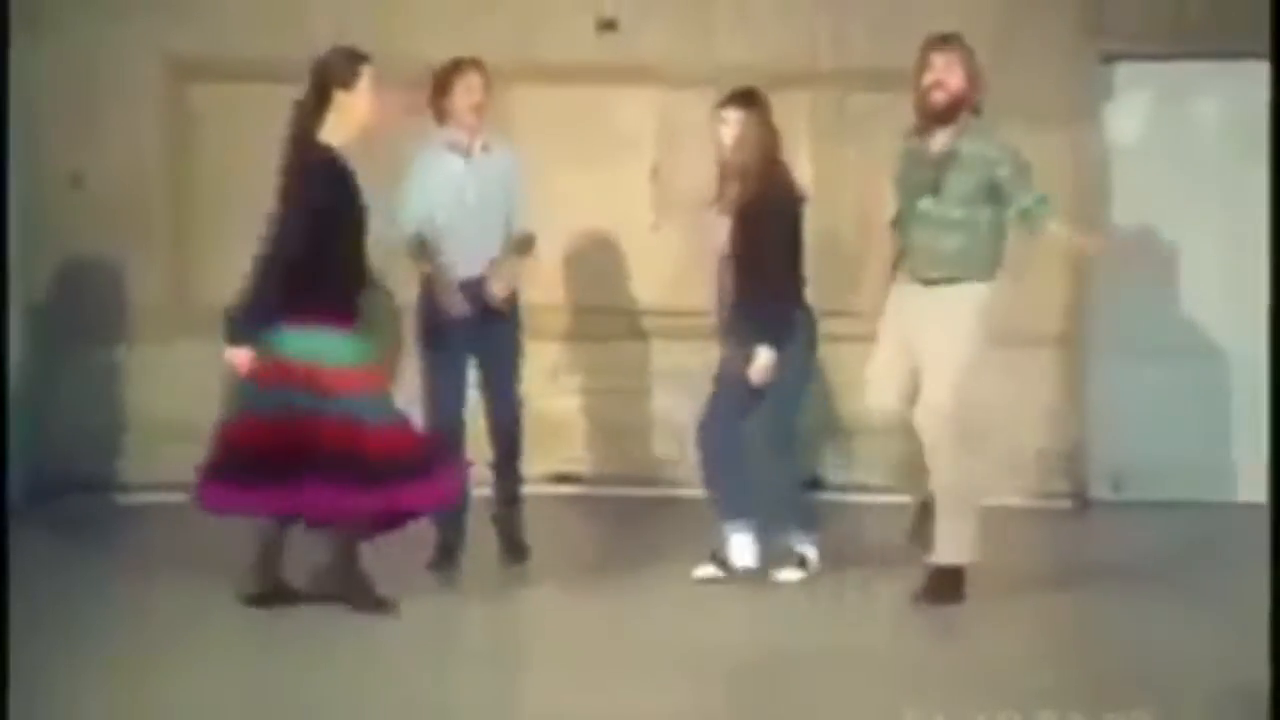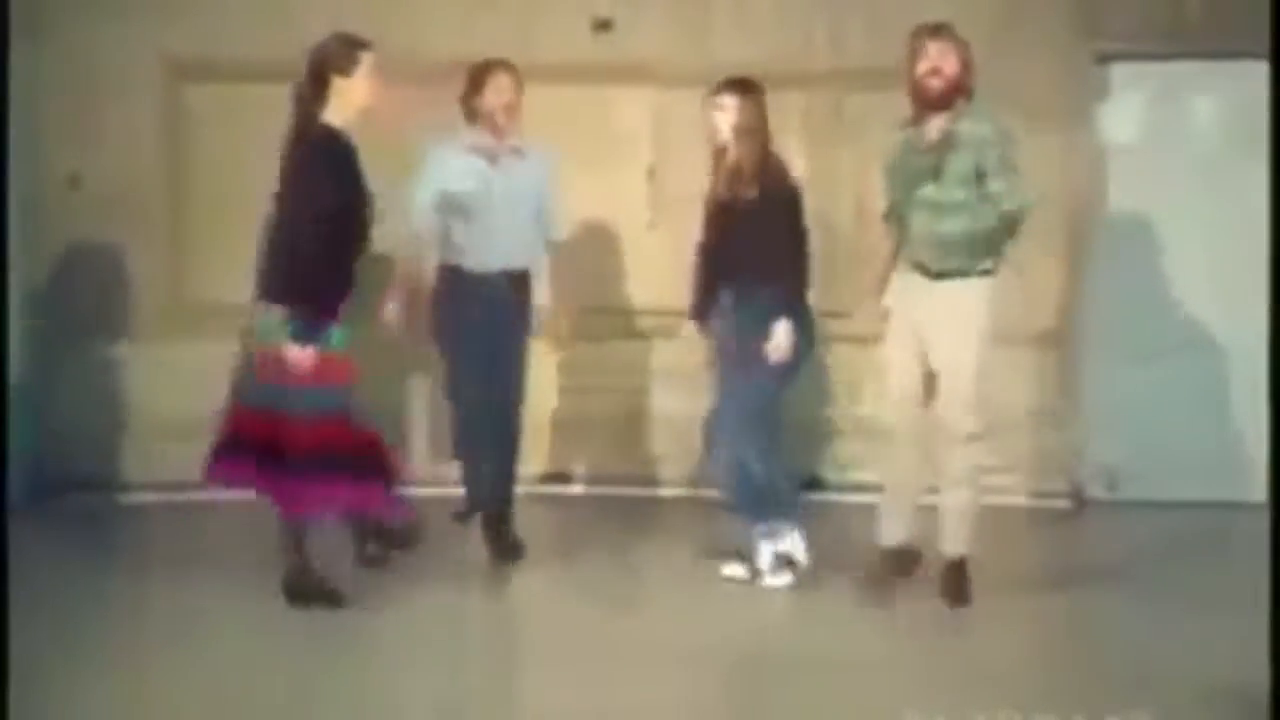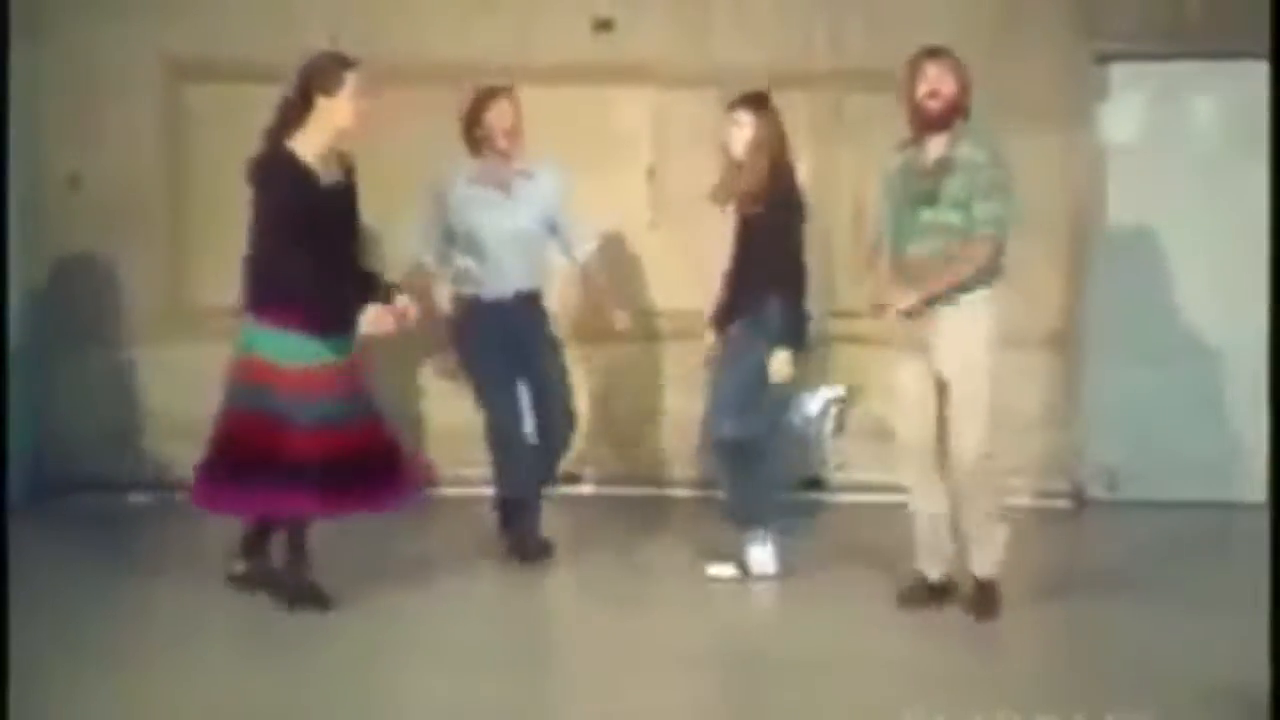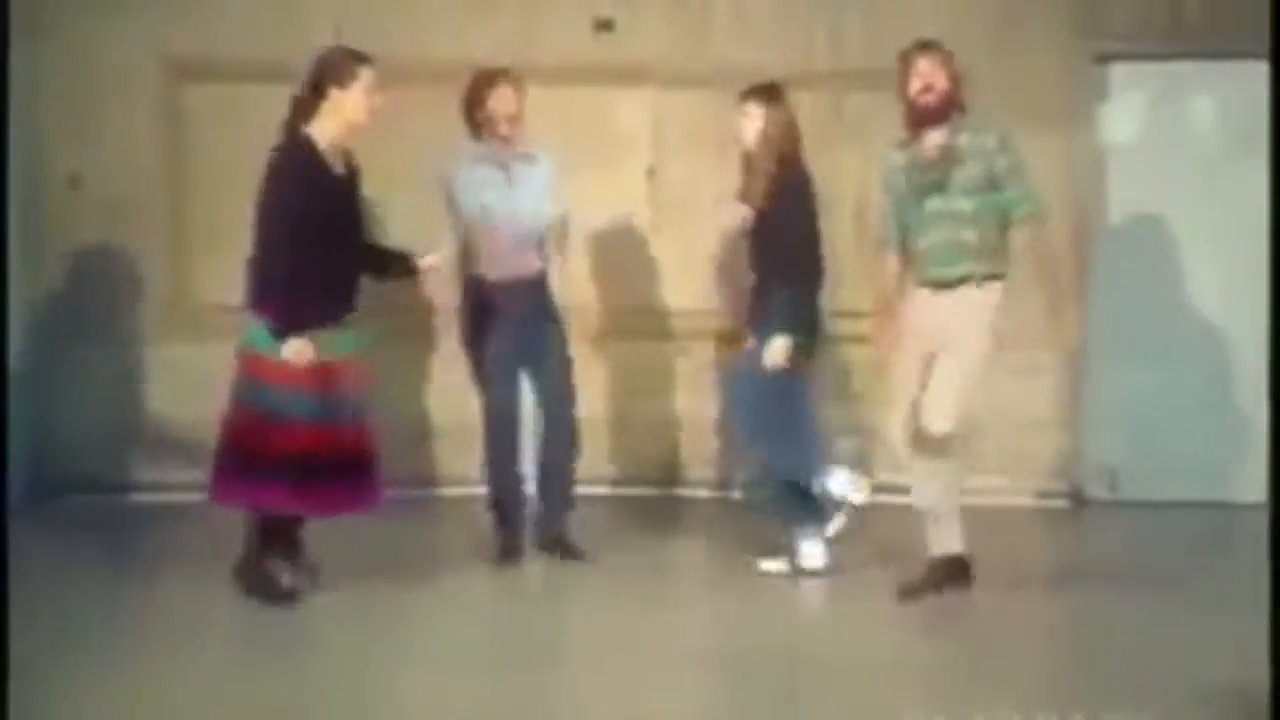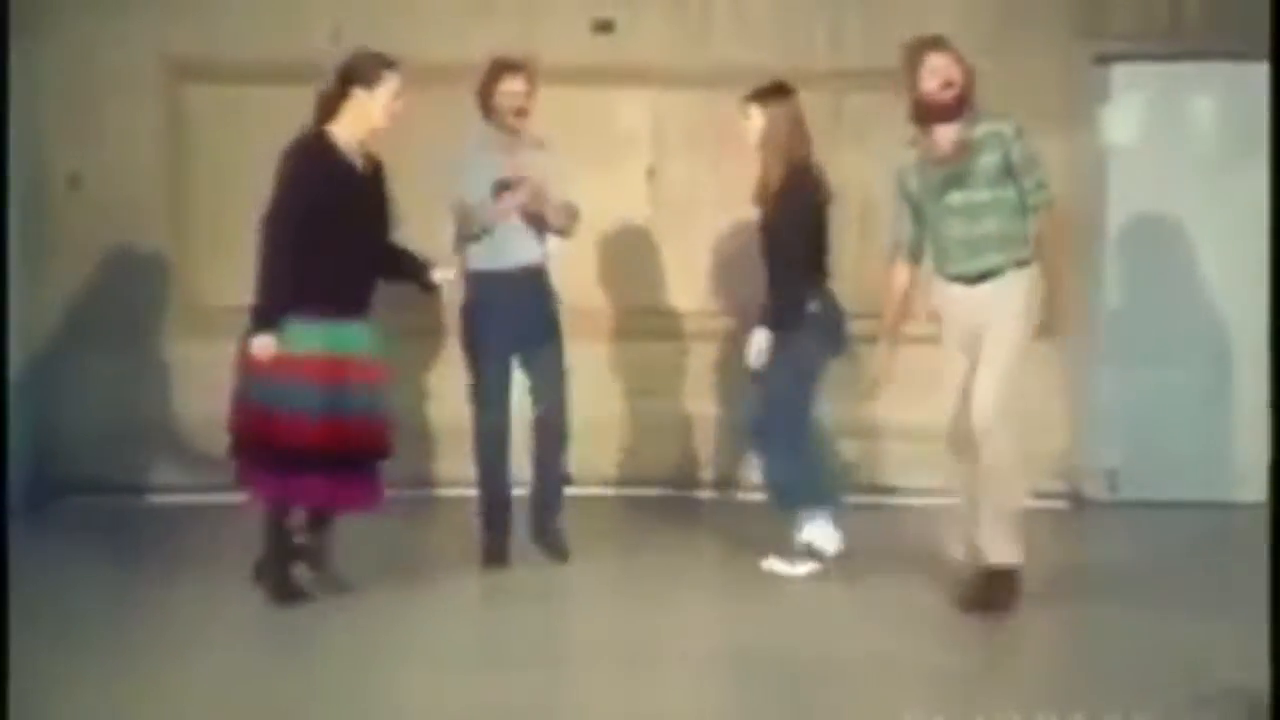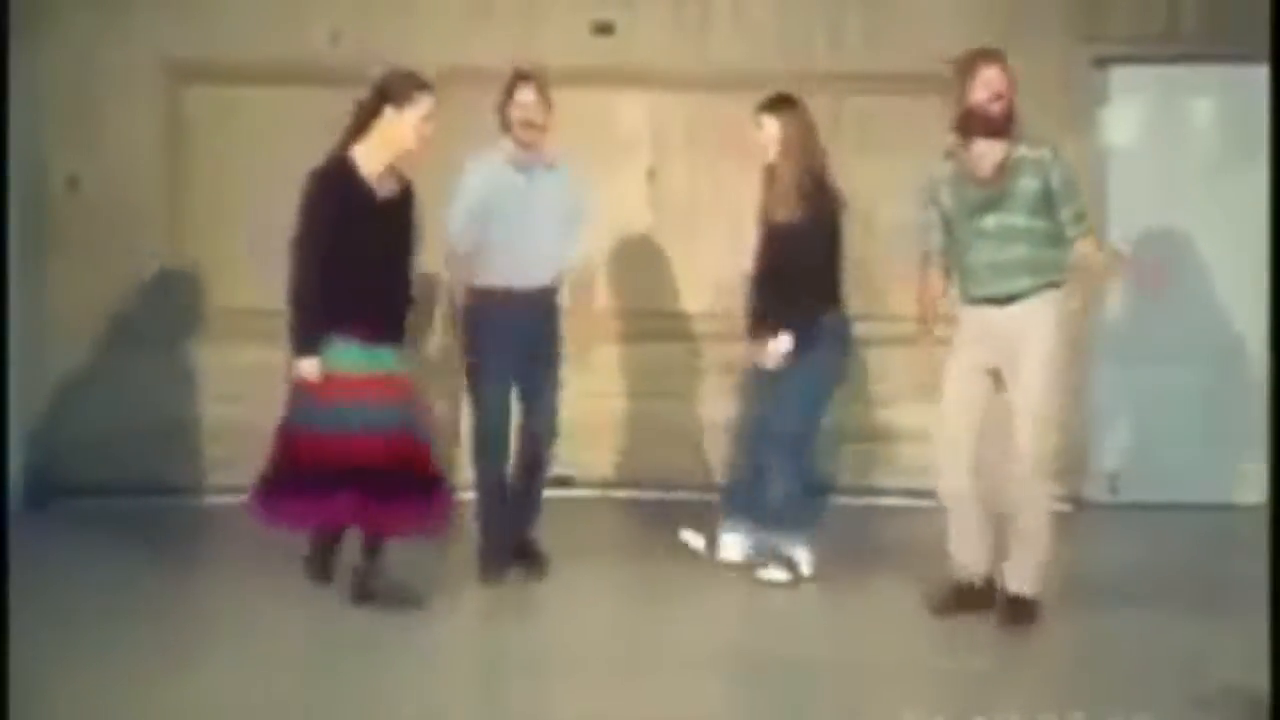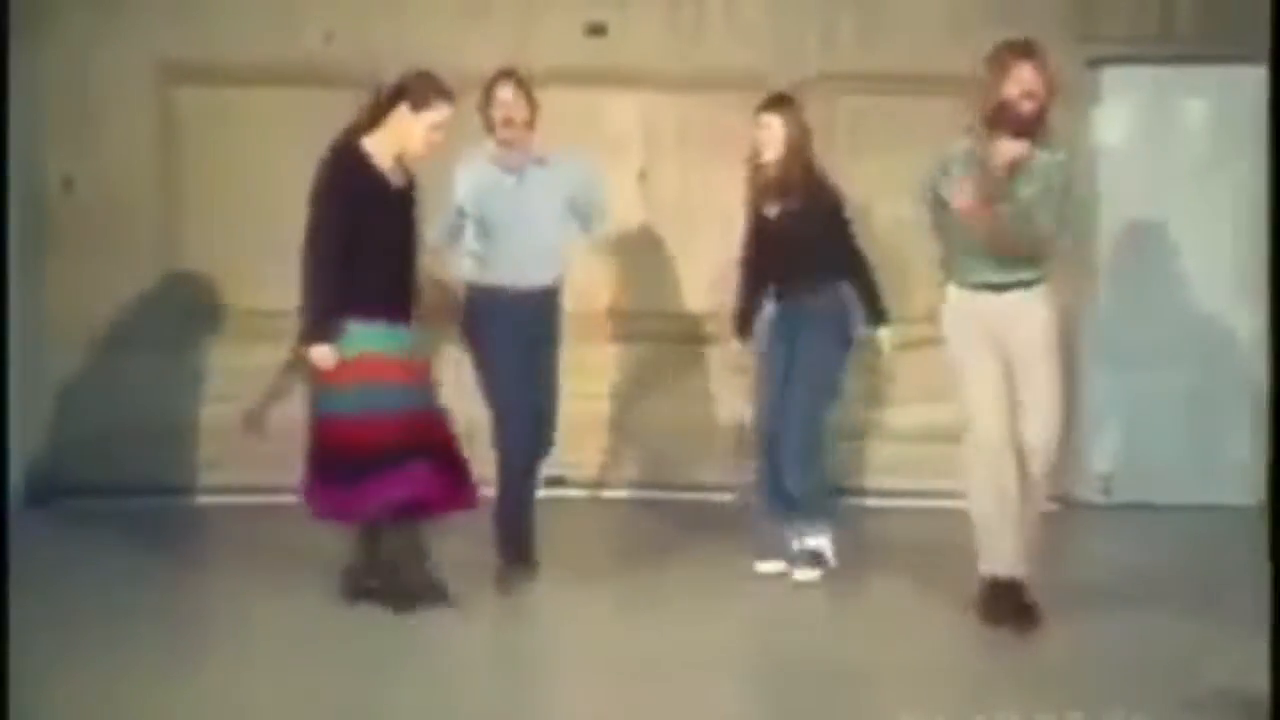
dt=0.3s
person 1, frame 1
left shoulder: (990, 151)
right shoulder: (911, 150)
left elbow: (1040, 218)
right wrist: (874, 298)
left hip: (959, 299)
right hip: (907, 293)
left knee: (941, 423)
right knee: (882, 403)
left ankle: (950, 563)
right ankle: (935, 494)
person 1, frame 2
left shoulder: (988, 134)
right shoulder: (905, 145)
left elbow: (1011, 213)
left wrist: (1007, 221)
right wrist: (885, 282)
left hip: (965, 291)
right hip: (914, 287)
left knee: (958, 423)
right knee: (900, 415)
left ankle: (956, 555)
right ankle: (896, 540)
person 1, frame 3
left shoulder: (982, 159)
right shoulder: (899, 167)
left elbow: (987, 250)
right elbow: (886, 248)
left wrist: (921, 290)
right wrist: (892, 292)
left hip: (965, 314)
right hip: (915, 320)
left knee: (968, 450)
right knee: (914, 444)
left ankle: (985, 573)
right ankle: (934, 571)
person 1, frame 4
left shoulder: (989, 146)
right shoulder: (899, 164)
left elbow: (1027, 223)
right elbow: (893, 249)
left wrist: (1055, 293)
right wrist: (886, 320)
left hip: (972, 300)
right hip: (920, 301)
left knee: (936, 423)
right knee: (904, 426)
right ankle: (947, 556)
person 1, frame 5
left shoulder: (1003, 136)
right shoulder: (911, 166)
left elbow: (1038, 213)
right elbow: (904, 256)
left wrist: (1047, 290)
right wrist: (886, 337)
left hip: (1006, 290)
right hip: (953, 297)
left knee: (986, 414)
right knee: (959, 431)
left ankle: (1002, 560)
right ankle: (983, 554)
person 1, frame 6
left shoulder: (1045, 162)
right shoulder: (944, 178)
left elbow: (1078, 235)
right elbow: (935, 260)
right wrist: (929, 327)
left hip: (1035, 315)
right hip: (975, 320)
left knee: (1029, 449)
right knee: (951, 441)
left ankle: (1023, 587)
right ankle: (971, 573)
person 1, frame 7
left shoulder: (1050, 166)
right shoulder: (961, 154)
left elbow: (1036, 244)
right elbow: (935, 205)
left wrist: (986, 219)
right wrist: (955, 250)
left hip: (1028, 306)
right hip: (967, 305)
left knee: (1038, 438)
right knee: (988, 433)
left ankle: (1014, 572)
right ankle: (999, 576)
person 2, frame 1
left shoulder: (317, 164)
right shoulder: (322, 169)
right elbow: (284, 253)
right wrist: (243, 331)
left hip: (299, 331)
right hip: (319, 335)
left knee: (286, 453)
right knee: (361, 447)
left ankle: (266, 575)
right ankle: (342, 573)
person 2, frame 2
left shoulder: (317, 145)
right shoulder: (328, 151)
right elbow: (311, 242)
right wrist: (304, 330)
left hip: (302, 306)
right hip: (303, 311)
left knee: (321, 426)
right knee: (309, 431)
left ankle: (369, 526)
right ankle: (299, 568)
person 2, frame 3
left shoulder: (340, 167)
right shoulder: (278, 170)
right elbow: (284, 260)
left wrist: (381, 294)
right wrist: (352, 315)
left hip: (320, 326)
right hip: (285, 327)
left knee: (316, 442)
right knee: (298, 443)
left ankle: (251, 556)
right ankle: (293, 565)
person 2, frame 4
left shoulder: (345, 165)
right shoulder: (293, 160)
right elbow: (273, 251)
left wrist: (408, 264)
right wrist: (289, 328)
left hip: (331, 324)
right hip: (289, 328)
left knee: (321, 440)
right knee: (285, 440)
left ankle: (285, 550)
right ankle: (255, 558)
person 2, frame 5
left shoulder: (369, 167)
right shoulder: (308, 156)
right elbow: (277, 243)
left wrist: (425, 273)
right wrist: (265, 322)
left hip: (350, 320)
right hip: (301, 321)
left knee: (348, 436)
right knee: (294, 436)
left ankle: (312, 536)
right ankle: (274, 557)
person 2, frame 6
left shoulder: (401, 189)
right shoulder: (332, 181)
right elbow: (307, 267)
right wrist: (305, 350)
left hip: (383, 346)
right hip: (338, 345)
left knee: (393, 463)
right knee: (345, 461)
left ankle: (369, 571)
right ankle: (324, 542)
person 2, frame 7
left shoulder: (401, 179)
right shoulder: (344, 169)
right elbow: (320, 255)
right wrist: (318, 333)
left hip: (387, 329)
right hip: (355, 333)
left knee: (398, 447)
right knee: (380, 447)
left ankle: (372, 568)
right ankle: (389, 568)
person 3, frame 1
left shoulder: (505, 159)
right shoulder: (424, 162)
left elbow: (518, 230)
right elbow: (416, 233)
left wrist: (508, 265)
right wrist: (439, 284)
left hip: (496, 294)
right hip: (444, 296)
left knee: (504, 411)
right knee: (444, 417)
left ankle: (508, 518)
right ankle: (449, 533)
person 3, frame 2
left shoulder: (536, 162)
right shoulder: (447, 157)
left elbow: (550, 234)
right elbow: (421, 228)
right wrist: (397, 293)
left hip: (512, 291)
right hip: (460, 287)
left knee: (506, 404)
right knee: (469, 397)
left ankle: (499, 514)
right ankle: (480, 492)
person 3, frame 3
left shoulder: (544, 182)
right shoulder: (456, 190)
left elbow: (576, 247)
right elbow: (433, 257)
right wrist: (431, 297)
left hip: (527, 311)
right hip: (478, 317)
left knee: (558, 418)
right knee: (505, 422)
left ankle: (520, 507)
right ankle: (518, 523)
person 3, frame 4
left shoulder: (540, 164)
right shoulder: (464, 170)
left elbow: (555, 223)
right elbow: (471, 232)
left wrist: (550, 233)
right wrist: (499, 253)
left hip: (535, 296)
right hip: (487, 300)
left knee: (560, 408)
right knee: (502, 415)
left ankle: (553, 523)
right ankle: (509, 527)
person 3, frame 5
left shoulder: (541, 156)
right shoulder: (471, 158)
left elbow: (567, 223)
right elbow: (469, 223)
left wrist: (542, 191)
right wrist: (517, 195)
left hip: (534, 286)
right hip: (488, 290)
left knee: (552, 406)
right knee: (492, 413)
left ankle: (545, 515)
right ankle: (495, 530)
person 3, frame 6
left shoulder: (564, 177)
right shoulder: (479, 172)
left elbow: (574, 252)
right elbow: (458, 252)
right wrist: (454, 318)
left hip: (541, 309)
right hip: (491, 307)
left knee: (542, 426)
right knee: (492, 426)
left ankle: (521, 531)
right ankle: (495, 541)
person 3, frame 7
left shoulder: (566, 172)
right shoulder: (469, 175)
left elbow: (598, 224)
right elbow: (440, 239)
left hip: (542, 305)
right hip: (491, 307)
left knee: (539, 425)
right knee: (512, 425)
left ankle: (514, 532)
right ankle: (516, 546)
person 4, frame 1
left shoulder: (774, 192)
right shoulder: (746, 191)
left elbow: (781, 271)
left wrist: (768, 343)
right wrist: (736, 336)
left hip: (782, 333)
right hip: (752, 330)
left knee: (772, 438)
right knee: (720, 429)
left ankle: (803, 546)
right ankle: (740, 546)
person 4, frame 2
left shoulder: (770, 177)
right shoulder: (724, 181)
left elbow: (794, 250)
left wrist: (787, 318)
right wrist: (701, 314)
left hip: (770, 315)
right hip: (736, 313)
left knee: (743, 427)
right knee: (737, 429)
left ankle: (784, 541)
right ankle: (768, 546)
person 4, frame 3
left shoulder: (778, 193)
right shoulder: (750, 192)
left elbow: (790, 273)
left wrist: (787, 344)
right wrist: (720, 324)
left hip: (770, 327)
right hip: (749, 325)
left knee: (728, 418)
right knee: (744, 436)
right ankle: (759, 552)
person 4, frame 4
left shoulder: (788, 182)
right shoulder: (768, 182)
left elbow: (802, 262)
left wrist: (784, 331)
right wrist: (757, 326)
left hip: (784, 321)
right hip: (772, 318)
left knee: (756, 415)
right knee: (779, 425)
right ankle: (806, 545)
person 4, frame 5
left shoulder: (796, 185)
right shoulder: (789, 182)
left elbow: (793, 265)
left wrist: (766, 326)
right wrist: (772, 323)
left hip: (806, 319)
right hip: (798, 318)
left knee: (781, 426)
right knee: (777, 425)
left ankle: (817, 534)
right ankle: (815, 531)
person 4, frame 6
left shoulder: (817, 198)
right shoulder: (780, 195)
left elbow: (820, 276)
left wrist: (790, 332)
right wrist: (759, 329)
left hip: (817, 333)
right hip: (784, 332)
left knee: (785, 436)
right knee: (757, 433)
left ankle: (798, 548)
right ankle: (735, 535)
person 4, frame 7
left shoulder: (814, 193)
right shoulder: (761, 198)
left elbow: (849, 257)
right elbow: (755, 266)
left wrist: (877, 317)
right wrist: (742, 326)
left hip: (823, 314)
right hip: (784, 319)
left knee: (798, 428)
right knee: (772, 429)
left ankle: (816, 540)
right ankle: (789, 542)
